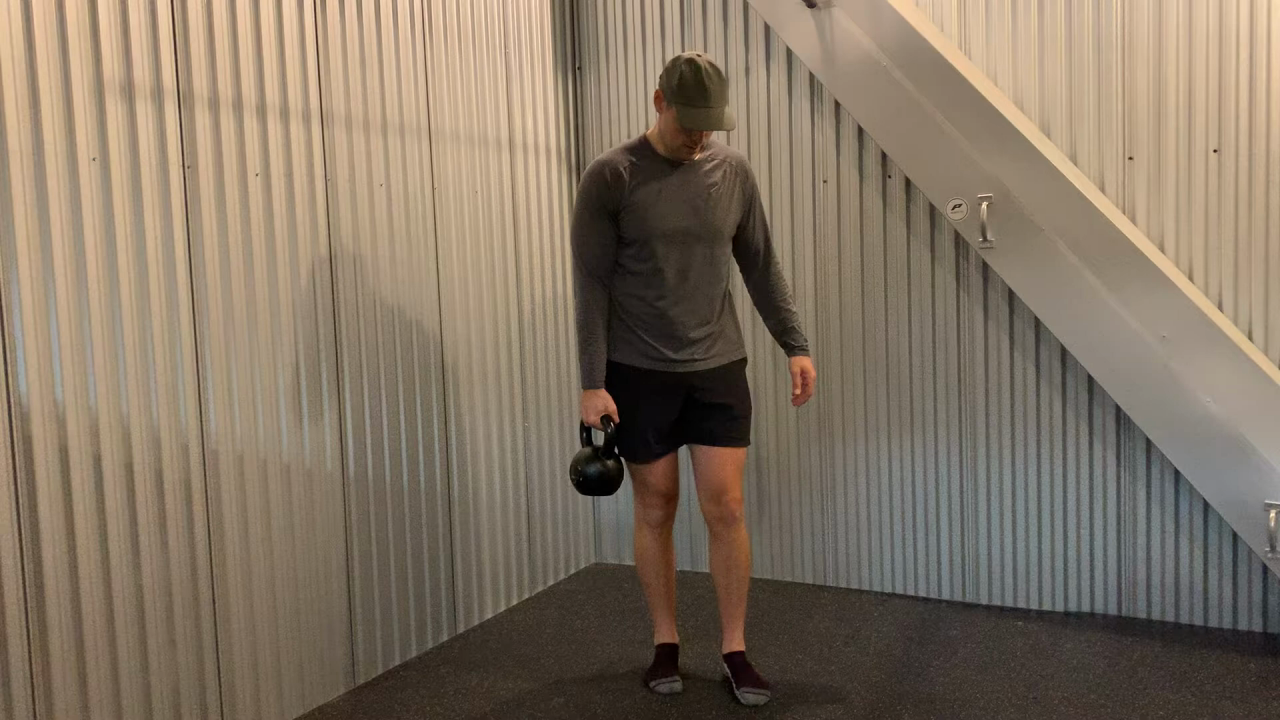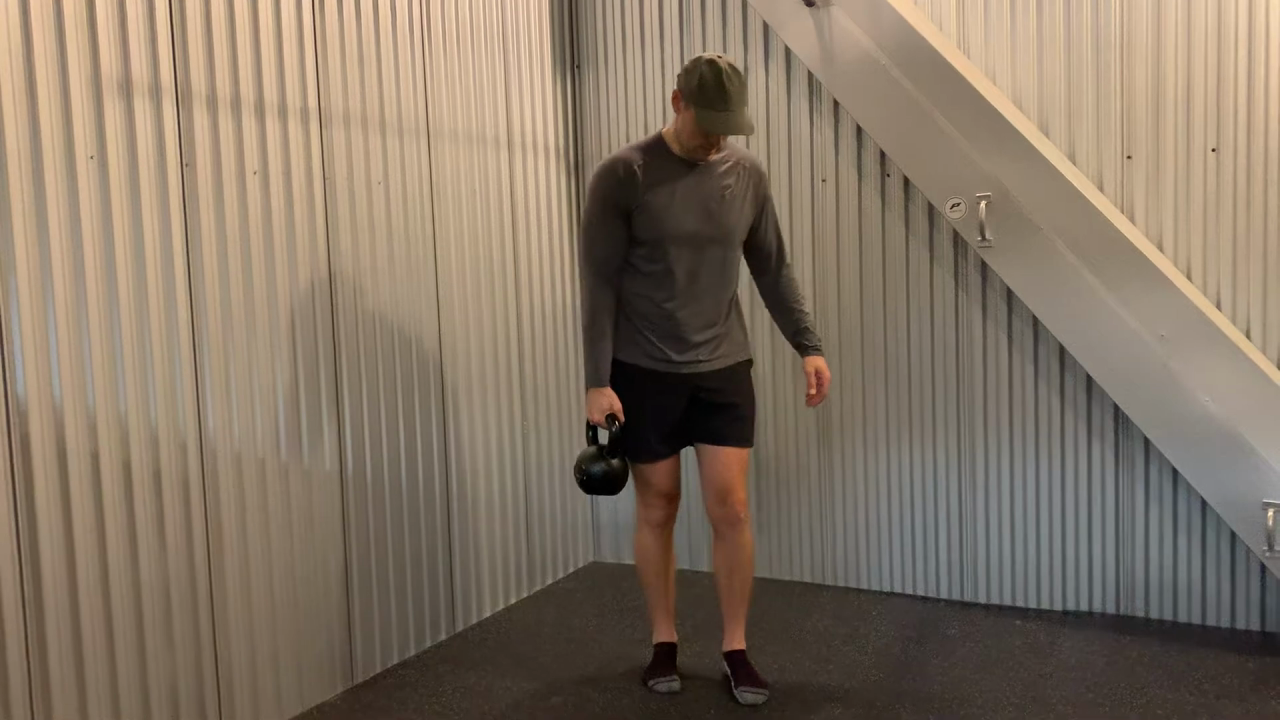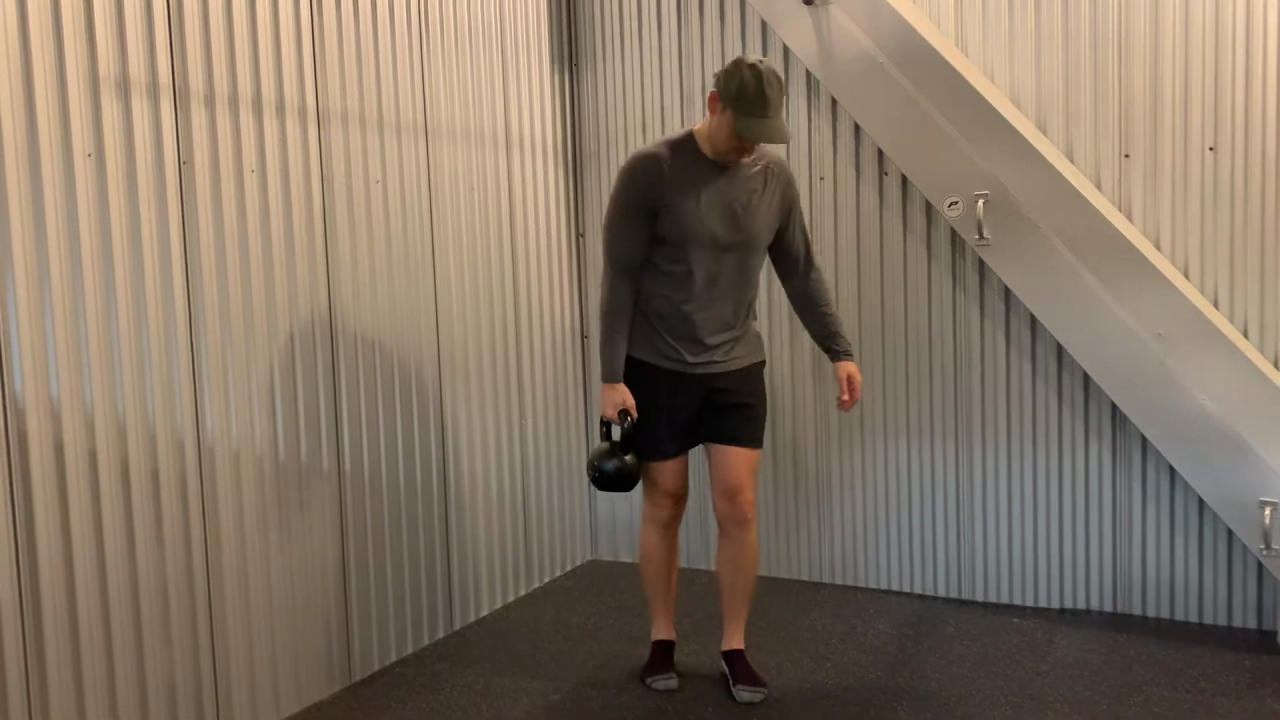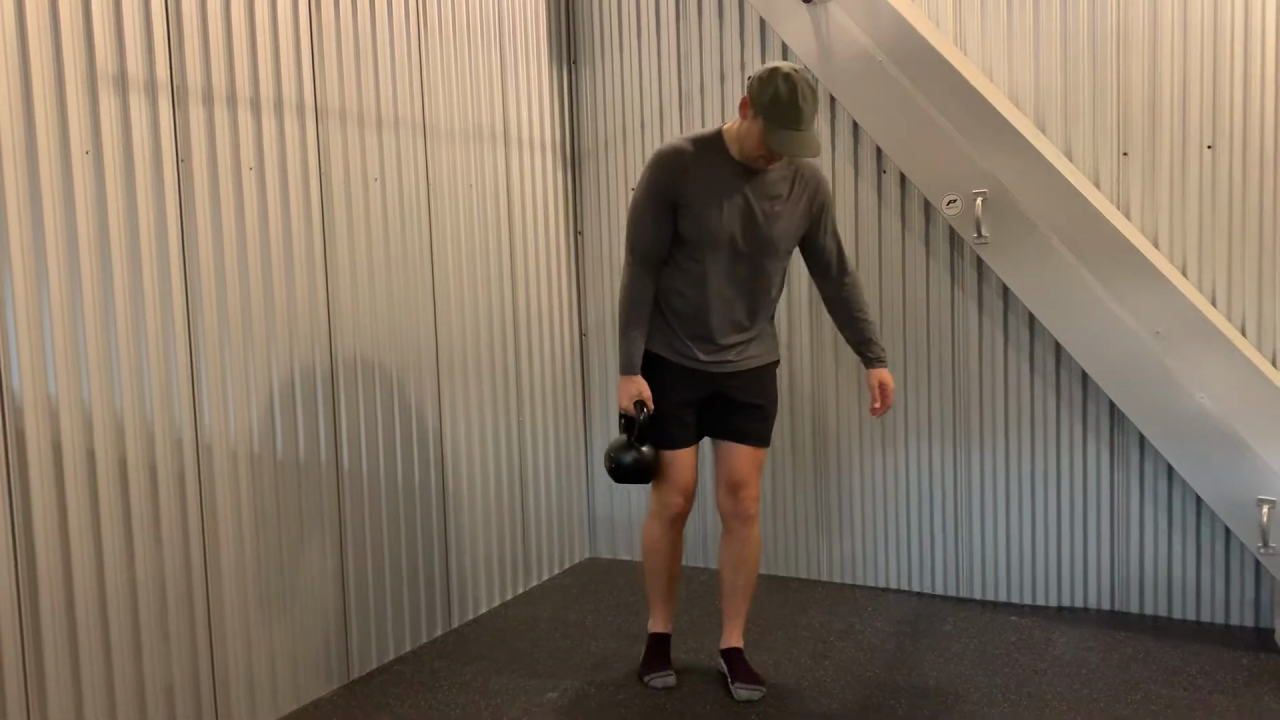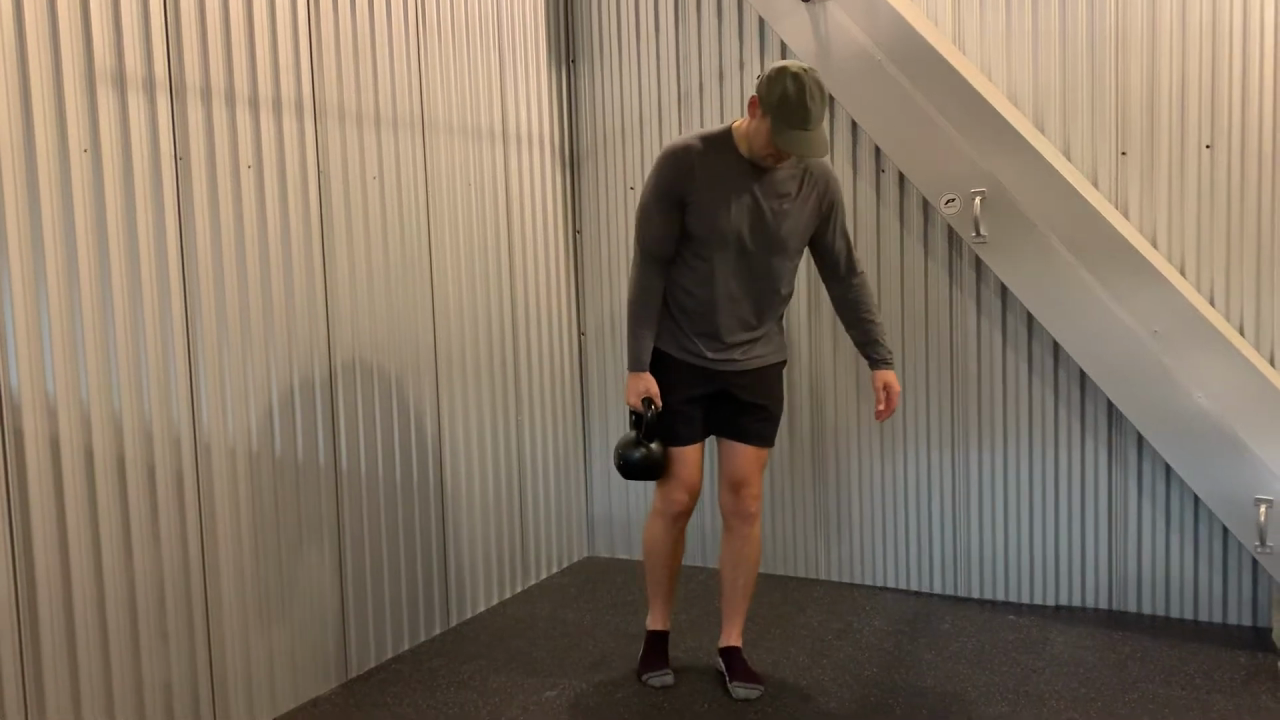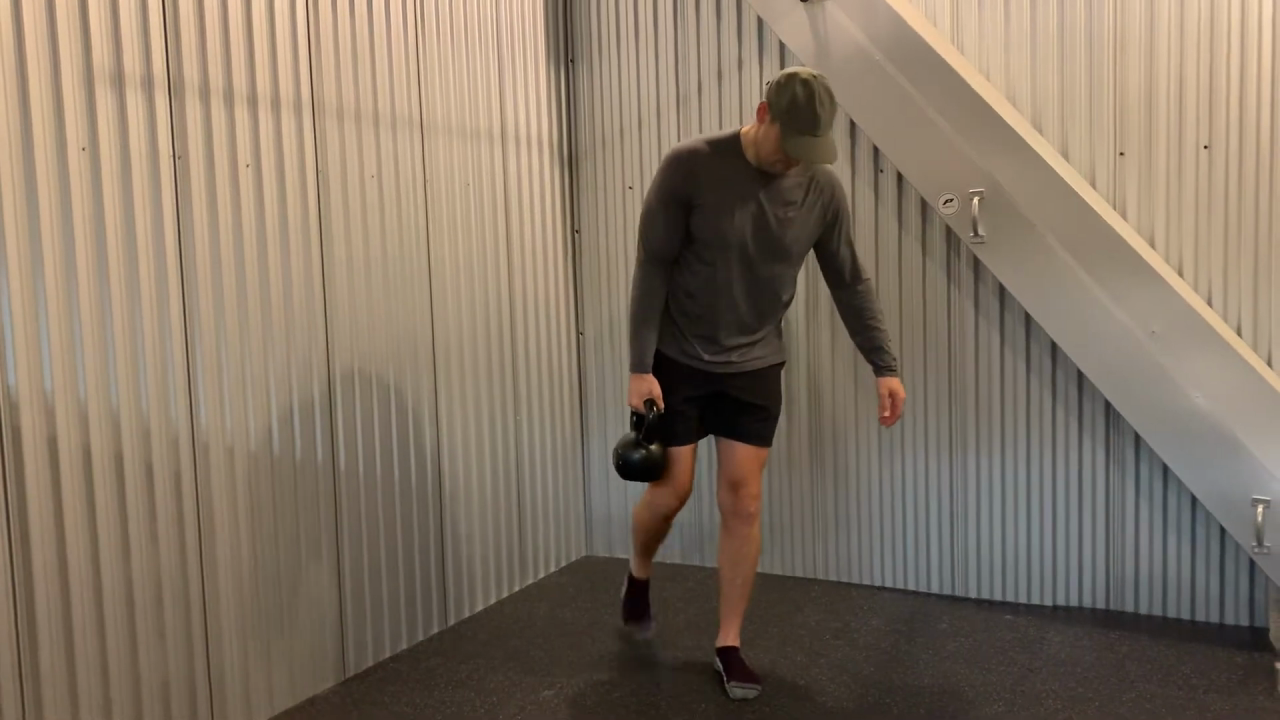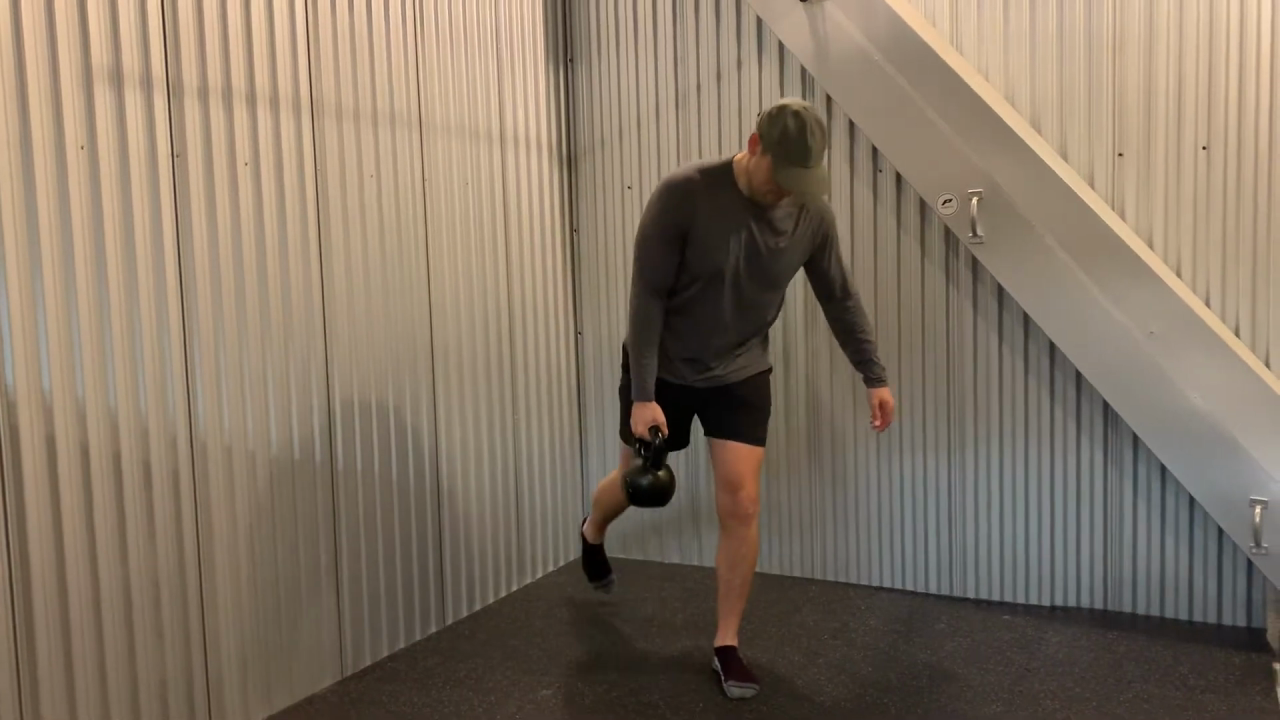
dt=0.3s
person 1, frame 1
left shoulder: (734, 172)
right shoulder: (611, 177)
left elbow: (761, 267)
right elbow: (592, 284)
left wrist: (795, 346)
right wrist: (593, 383)
left hip: (719, 367)
right hip: (638, 373)
left knee: (726, 508)
right knee: (655, 508)
left ankle: (736, 649)
right ankle: (666, 644)
person 1, frame 2
left shoulder: (748, 174)
right shoulder: (623, 174)
left elbow: (773, 269)
right elbow: (600, 282)
left wrist: (809, 346)
right wrist: (598, 381)
left hip: (724, 368)
right hip: (643, 373)
left knee: (730, 509)
right knee: (656, 508)
left ankle: (735, 648)
right ankle: (663, 643)
person 1, frame 3
left shoulder: (775, 179)
right shoulder: (651, 170)
left elbow: (801, 273)
right elbow: (620, 277)
left wrist: (839, 351)
right wrist: (612, 376)
left hip: (737, 368)
right hip: (656, 369)
left knee: (738, 509)
right knee: (663, 507)
left ankle: (735, 648)
right ankle: (663, 641)
person 1, frame 4
left shoulder: (806, 183)
right shoulder: (676, 165)
left elbow: (835, 276)
right elbow: (641, 270)
left wrist: (874, 357)
right wrist: (630, 368)
left hip: (750, 366)
right hip: (671, 363)
left knee: (741, 504)
right knee: (672, 501)
left ankle: (733, 645)
right ankle: (659, 634)
person 1, frame 5
left shoulder: (817, 182)
right shoulder: (684, 163)
left elbow: (844, 276)
right elbow: (649, 267)
left wrist: (880, 359)
right wrist: (638, 365)
left hip: (757, 364)
right hip: (676, 359)
left knee: (743, 503)
right knee: (676, 497)
left ankle: (731, 645)
right ankle: (656, 633)
person 1, frame 6
left shoulder: (823, 189)
right shoulder: (690, 165)
left elbow: (850, 283)
right elbow: (652, 268)
left wrist: (884, 365)
right wrist: (640, 367)
left hip: (754, 365)
right hip: (676, 359)
left knee: (742, 502)
right knee: (669, 492)
left ankle: (728, 645)
right ankle: (638, 574)
person 1, frame 7
left shoulder: (812, 213)
right shoulder: (683, 194)
left elbow: (840, 298)
right elbow: (647, 297)
left wrist: (874, 376)
right wrist: (643, 395)
left hip: (740, 371)
right hip: (664, 367)
left knee: (740, 503)
left ankle: (726, 644)
right ankle: (592, 534)
